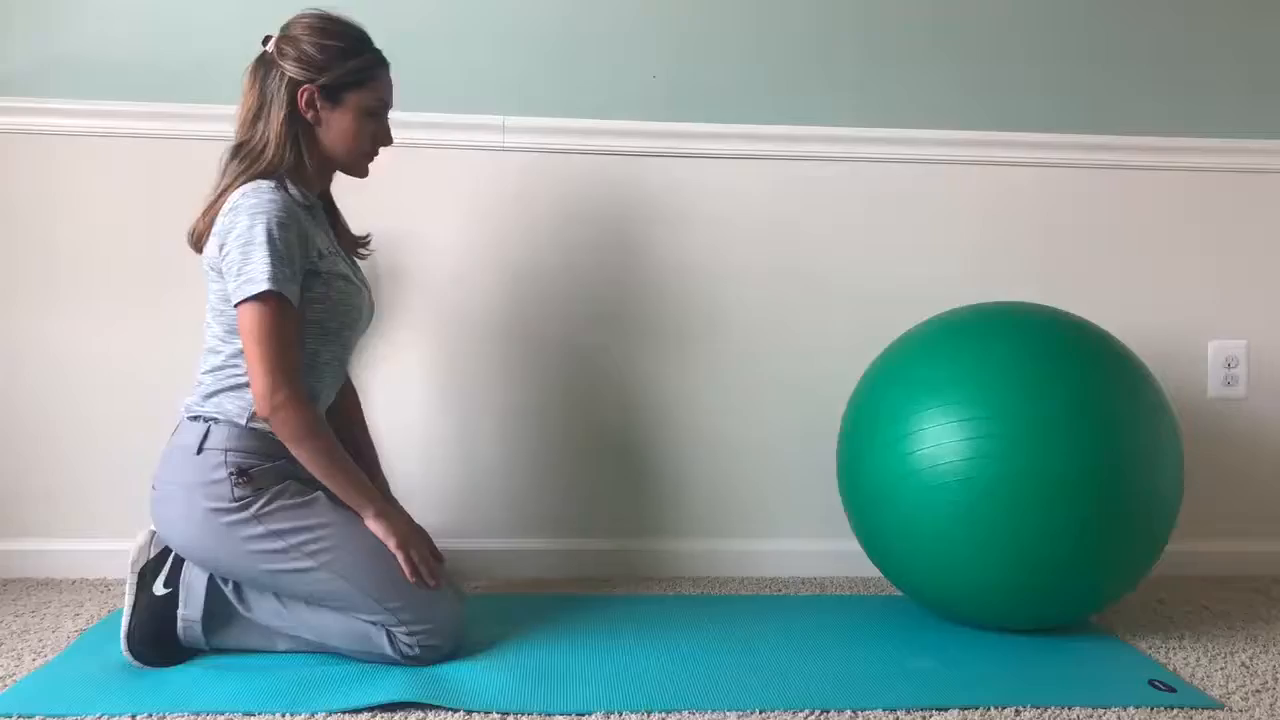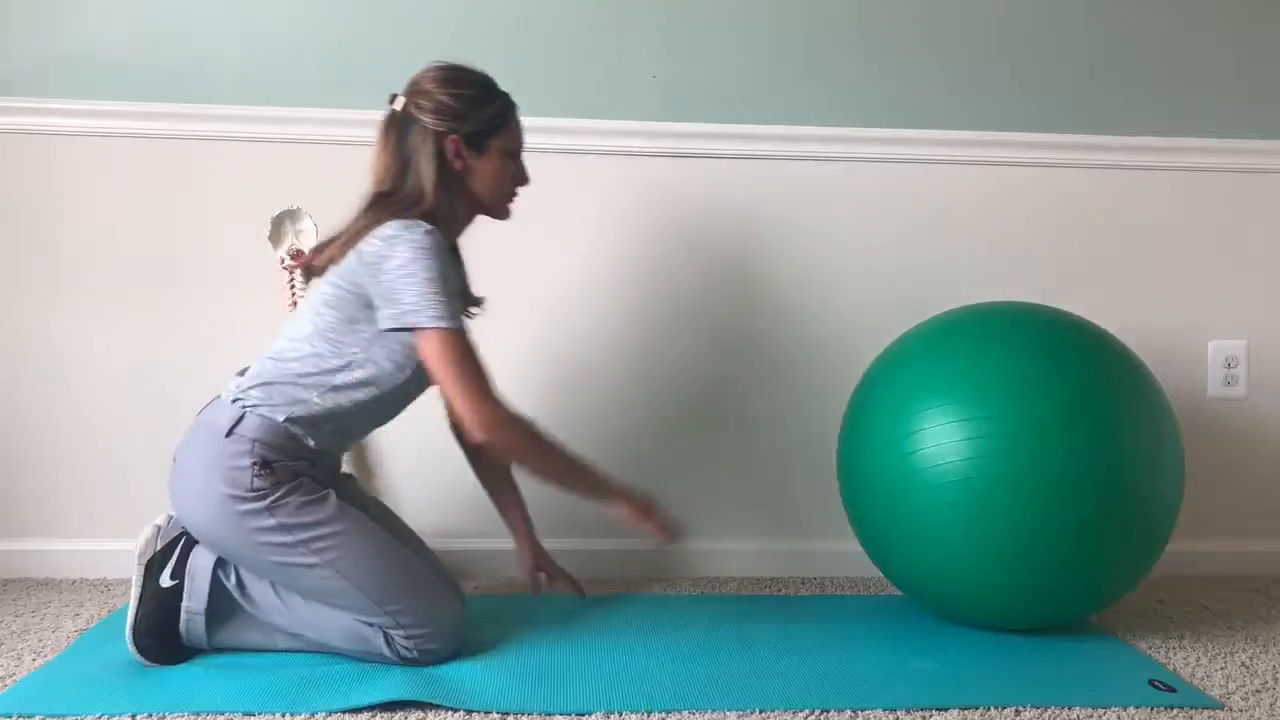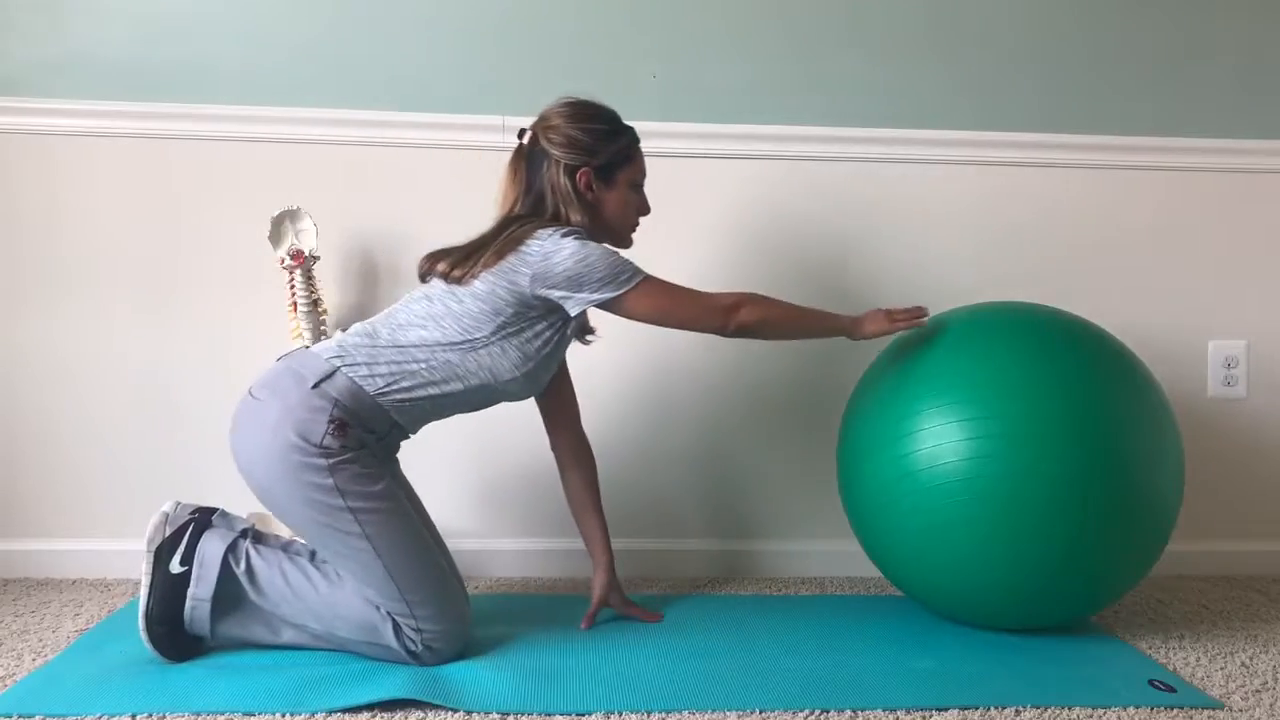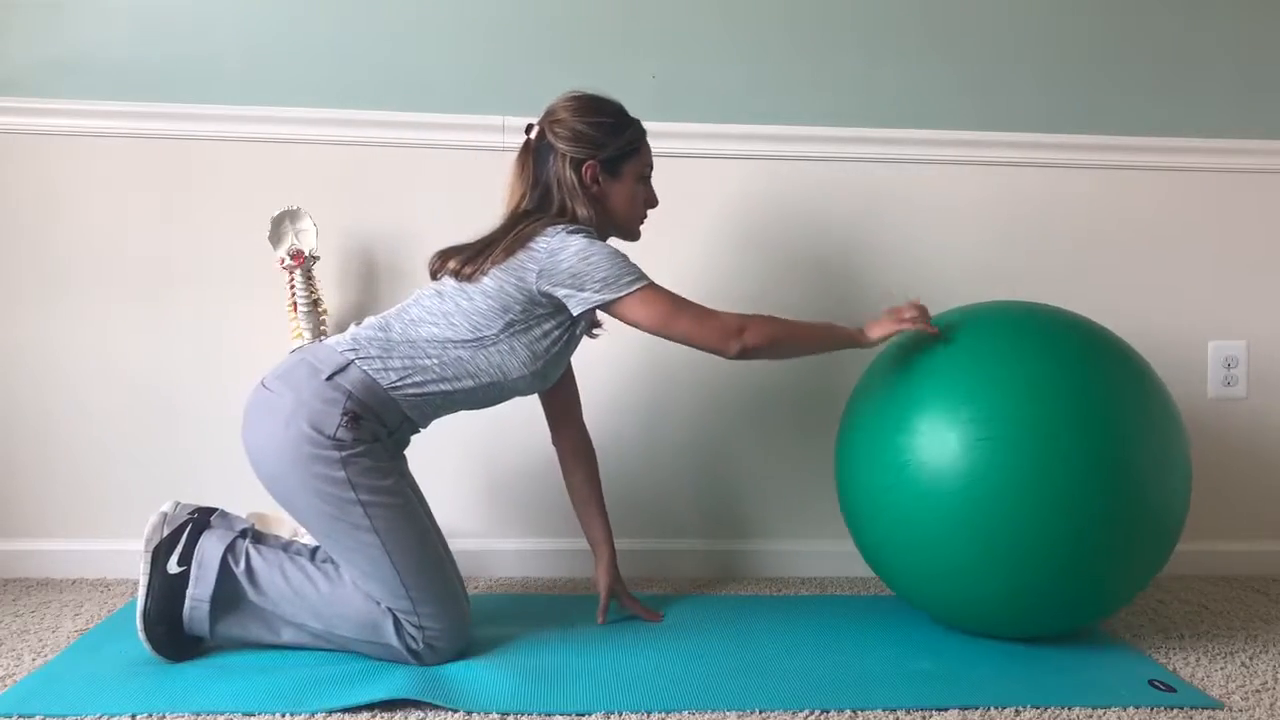
dt=0.5s
person 1, frame 1
left shoulder: (307, 209)
right shoulder: (266, 210)
left elbow: (329, 377)
right elbow: (278, 399)
left wrist: (383, 505)
right wrist: (380, 513)
left hip: (264, 471)
right hip: (228, 481)
left knee: (424, 587)
right knee: (432, 626)
left ankle: (196, 577)
right ankle: (198, 606)
person 1, frame 2
left shoulder: (416, 241)
right shoulder: (410, 248)
left elbow: (474, 418)
right elbow: (485, 424)
left wrist: (526, 536)
right wrist: (613, 495)
left hip: (276, 465)
right hip: (239, 470)
left knee: (426, 596)
right knee: (430, 627)
left ankle: (204, 559)
right ankle: (195, 597)
person 1, frame 3
left shoulder: (540, 269)
right shoulder: (563, 256)
left elbow: (568, 439)
right elbow: (730, 314)
left wrist: (603, 569)
right wrist: (857, 323)
left hip: (311, 423)
right hip: (304, 428)
left knee: (429, 600)
right knee: (432, 630)
left ankle: (217, 549)
right ankle: (206, 575)
person 1, frame 4
left shoulder: (545, 263)
right shoulder: (568, 254)
left elbow: (570, 435)
right elbow: (730, 336)
left wrist: (607, 565)
right wrist: (864, 332)
left hip: (324, 418)
right hip: (317, 420)
left knee: (419, 598)
right knee: (434, 631)
left ankle: (217, 547)
right ankle: (207, 577)
